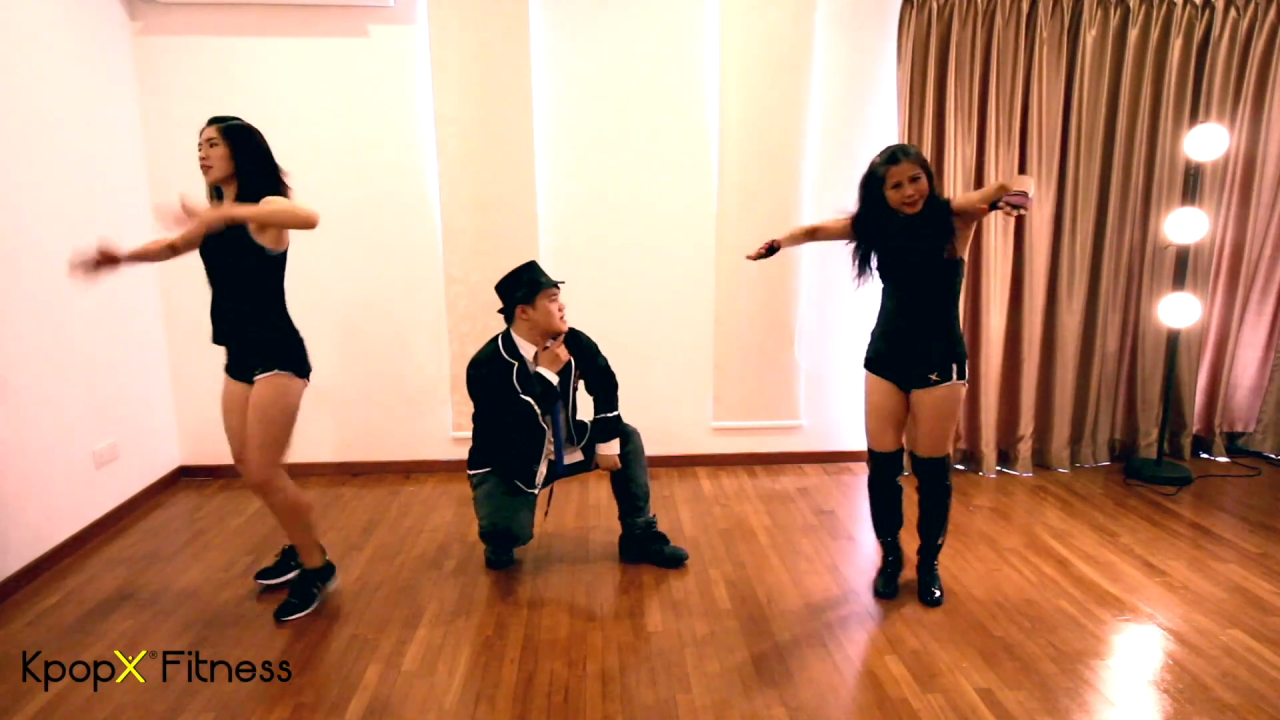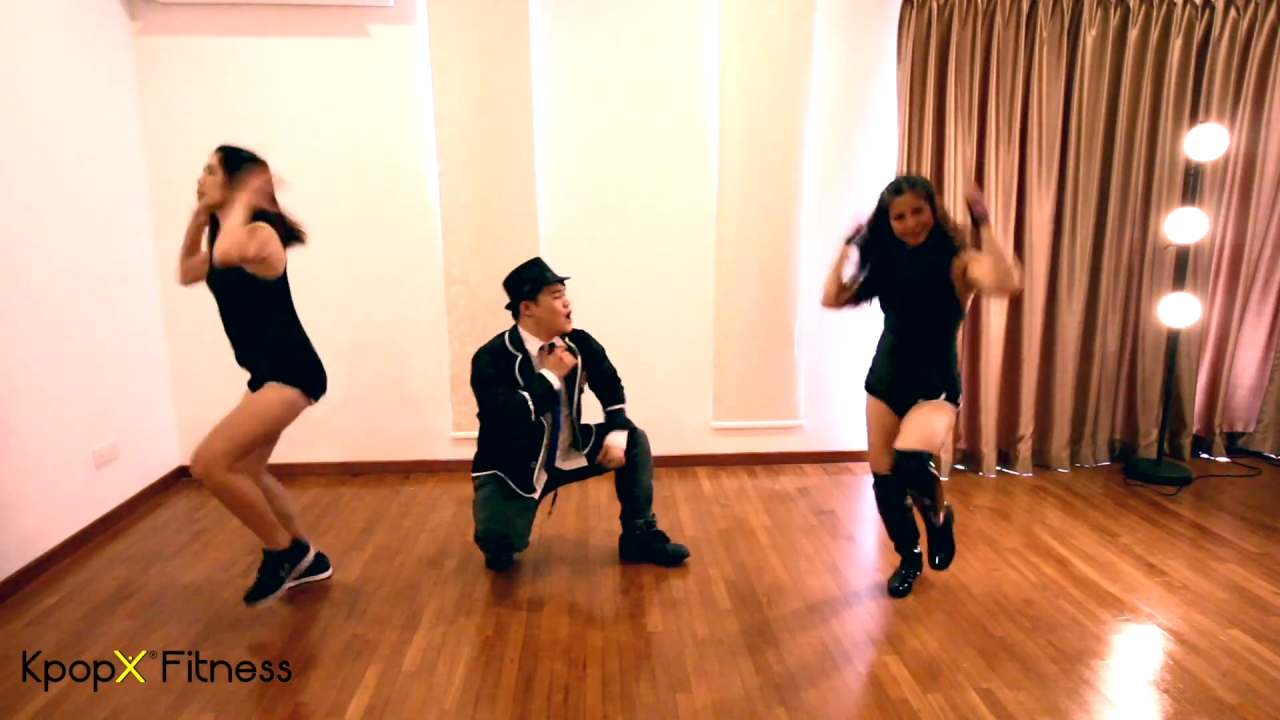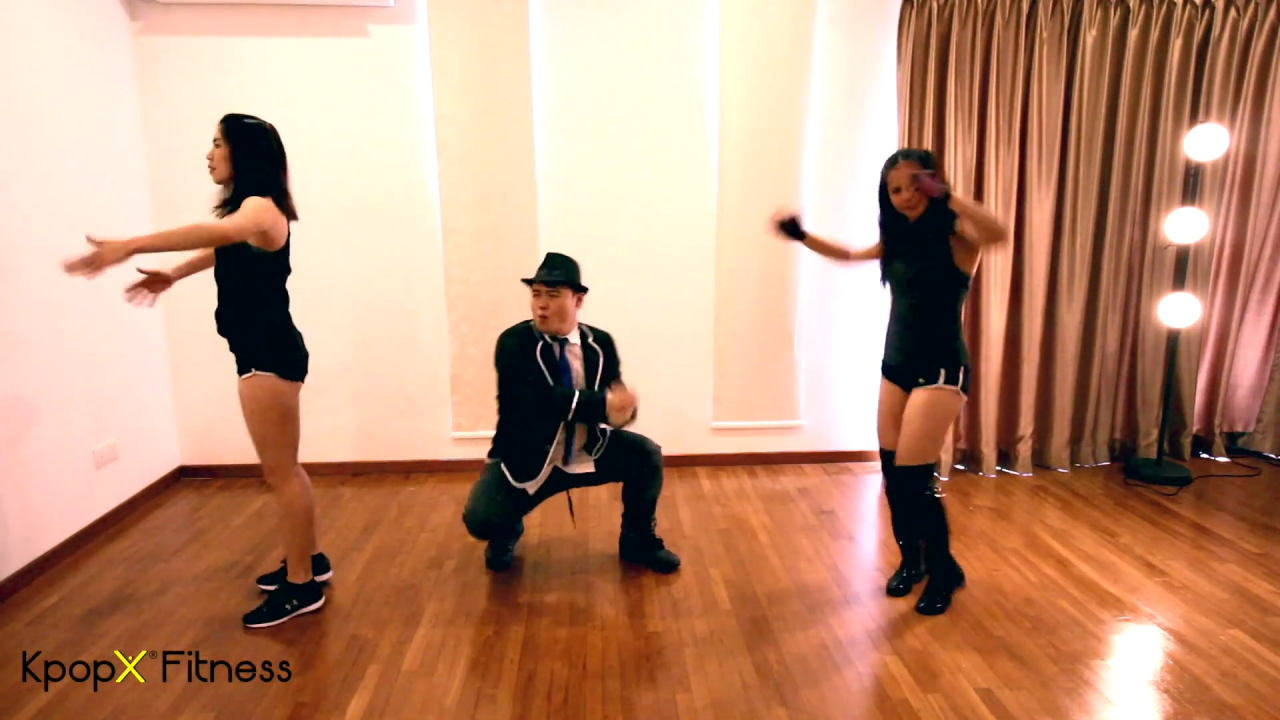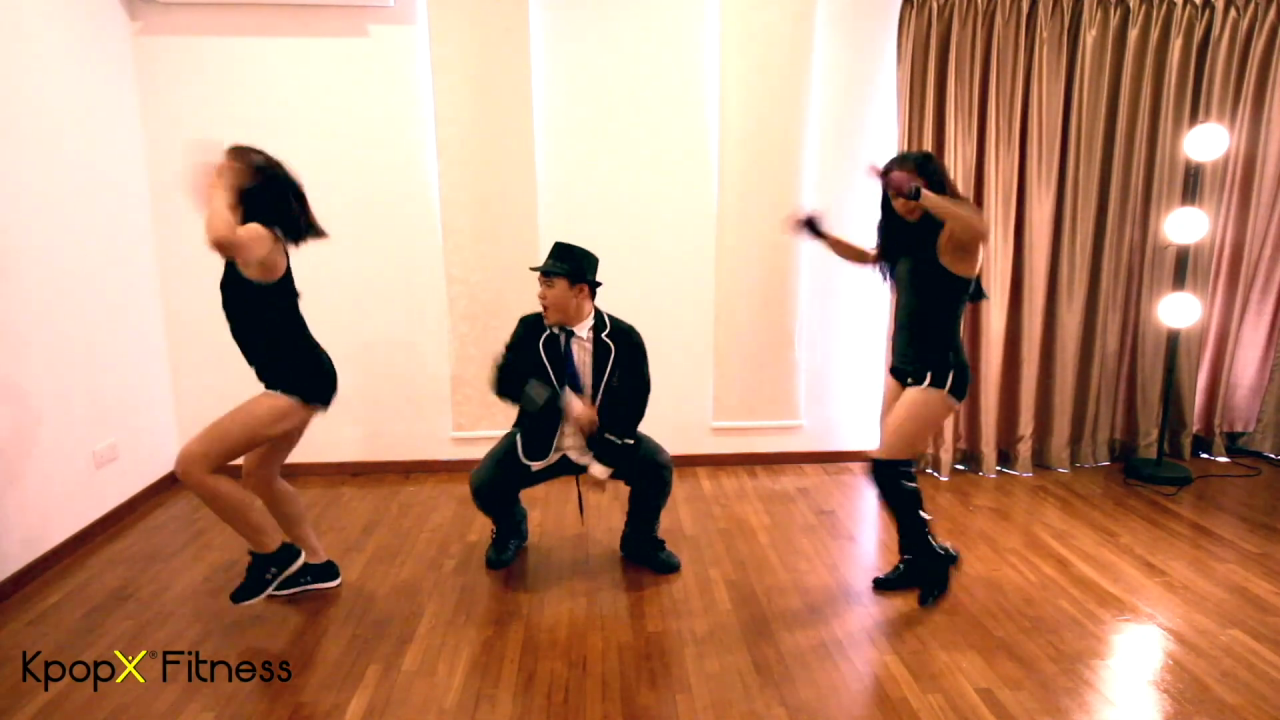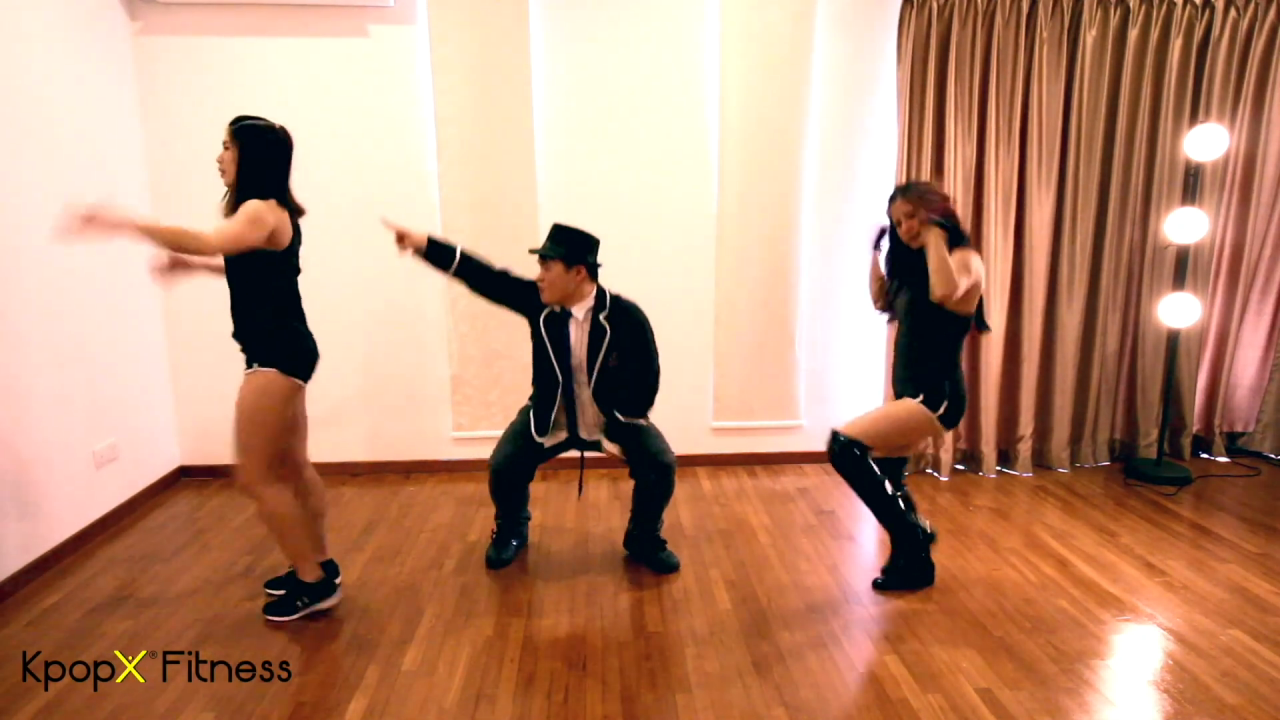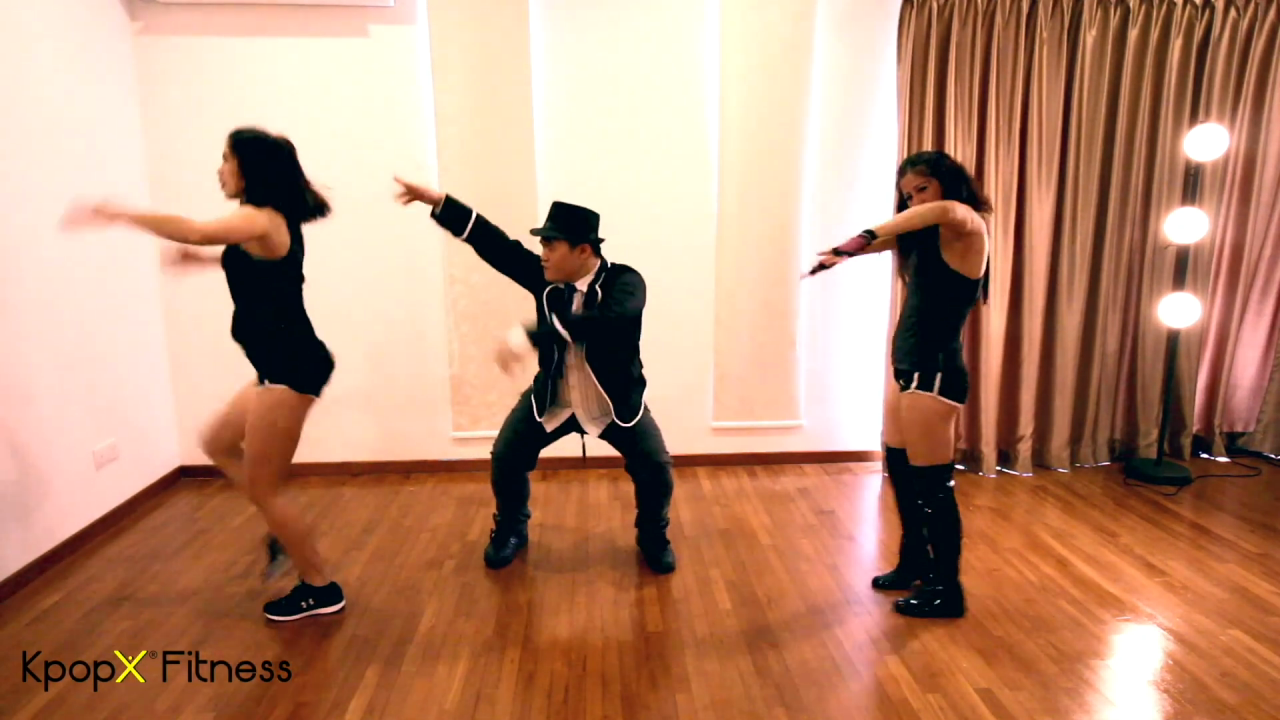
dt=0.2s
person 1, frame 1
left shoulder: (266, 209)
right shoulder: (210, 220)
left elbow: (310, 217)
right elbow: (162, 248)
left wrist: (235, 209)
right wrist: (117, 258)
left hip: (276, 357)
right hip: (239, 358)
left knee: (262, 474)
right knee: (253, 470)
left ankle: (316, 567)
right ankle: (299, 552)
person 1, frame 2
left shoulder: (257, 234)
right shoulder: (227, 248)
left elbow: (230, 253)
right elbow: (189, 274)
left wrist: (242, 202)
right wrist: (199, 215)
left hip: (291, 375)
right hip: (267, 373)
left knee: (208, 463)
right knee: (244, 472)
left ankle: (282, 548)
right ankle: (305, 557)
person 1, frame 3
left shoulder: (262, 209)
right shoulder: (246, 213)
left elbow: (216, 233)
right elbow: (218, 250)
left wrist: (128, 246)
right wrist: (171, 275)
left hip: (269, 356)
right hip: (261, 354)
left knee: (283, 473)
right knee: (281, 468)
left ankle: (303, 587)
right ankle: (310, 561)
person 1, frame 4
left shoulder: (255, 236)
right shoulder: (251, 236)
left elbow: (219, 234)
left wrist: (218, 190)
right wrist: (217, 191)
left hip: (297, 382)
right hip: (296, 377)
left knee: (192, 465)
right knee: (257, 477)
left ankle: (273, 550)
right ankle: (315, 563)
person 1, frame 5
left shoulder: (262, 210)
right shoulder: (264, 211)
left elbow: (212, 242)
left wrist: (122, 223)
right wrist: (192, 264)
left hip: (278, 355)
right hip: (280, 352)
left knee: (254, 476)
right knee: (291, 466)
left ankle: (312, 582)
right ankle: (316, 564)
person 1, frame 6
left shoulder: (260, 219)
right shoulder: (274, 222)
left elbow: (180, 226)
left wrist: (115, 212)
left hip: (291, 368)
right hip: (283, 361)
left knee: (258, 487)
right knee: (217, 444)
left ankle: (321, 588)
right ankle: (287, 534)
person 2, frame 1
left shoulder: (949, 217)
right shoulder: (874, 226)
left elbow: (1017, 186)
right elbow: (816, 229)
left wrist: (1011, 195)
right wrist: (780, 241)
left hip: (939, 361)
right hip: (884, 357)
left knee: (933, 468)
right knee: (881, 464)
left ankle: (928, 564)
right ankle: (890, 555)
person 2, frame 2
left shoulder: (957, 261)
right shoulder: (885, 264)
left elbow: (1009, 287)
right elbow: (831, 300)
left wrist: (983, 228)
right wrist: (849, 247)
left hip: (935, 390)
right hip: (883, 385)
left knee: (912, 464)
right knee: (885, 483)
left ankle: (938, 519)
right ankle: (910, 558)
person 2, frame 3
left shoulder: (957, 234)
right shoulder: (899, 237)
left elbow: (998, 231)
right elbow: (848, 254)
left wrist: (944, 200)
right wrist: (801, 235)
left hip: (941, 370)
right hip: (897, 366)
left knee: (914, 476)
right knee: (893, 472)
left ankle: (945, 571)
right ankle: (912, 558)
person 2, frame 4
left shoulder: (953, 235)
right shoulder: (905, 236)
left elbow: (979, 230)
right elbow: (866, 256)
left wrist: (920, 193)
right wrist: (822, 233)
left hip: (939, 372)
right hip: (904, 369)
left knee: (892, 470)
right knee: (886, 471)
left ankle: (934, 557)
right ankle: (914, 558)
person 2, frame 5
left shoulder: (963, 259)
right shoulder: (907, 268)
left elbow: (943, 295)
right elbow: (882, 303)
left wrist: (932, 230)
right wrist: (875, 253)
left hip: (933, 394)
right hip: (911, 387)
left knee: (843, 445)
right knee: (885, 474)
left ankle: (909, 535)
right ankle: (913, 566)
person 2, frame 6
left shoulder: (966, 226)
right shoulder: (928, 231)
left elbow: (945, 209)
right elbow: (897, 234)
left wrist: (864, 237)
right wrist: (841, 252)
left hip: (935, 372)
right hip: (908, 368)
left knee: (932, 481)
right knee: (899, 468)
left ankle: (946, 589)
right ankle: (911, 564)
person 3, frame 1
left shoulder: (573, 342)
right shoulder: (487, 365)
left elbow: (605, 385)
right elbow: (511, 429)
left wrist: (607, 442)
right wrist: (546, 374)
left hip: (564, 449)
right hip: (506, 465)
left knee: (626, 438)
right knee: (506, 533)
left ankle: (639, 536)
right ankle: (502, 538)
person 3, frame 2
left shoulder: (580, 342)
right shoulder: (492, 358)
left elbow: (609, 382)
right elbow: (506, 421)
left wrist: (616, 434)
right wrist: (550, 376)
left hip: (574, 452)
right hip: (511, 468)
left knee: (634, 440)
right knee: (495, 538)
left ankle: (639, 537)
right ankle: (504, 541)
person 3, frame 3
left shoulder: (600, 345)
right shoulder: (515, 343)
left elbow: (615, 401)
right elbow: (538, 403)
left wrist: (619, 413)
right wrist: (604, 402)
left hip: (588, 453)
right hip: (526, 458)
left knee: (647, 457)
right knee: (481, 517)
left ankle: (637, 541)
right ankle: (505, 535)
person 3, frame 4
left shoulder: (624, 340)
right shoulder: (531, 329)
left elbow: (633, 404)
right elbow: (508, 381)
left wrist: (603, 459)
right wrist: (562, 404)
left hip: (607, 439)
right hip: (541, 439)
left knee: (656, 466)
right knee: (487, 484)
left ankle: (639, 542)
right ankle: (509, 533)
person 3, frame 5
left shoulder: (626, 317)
right shoulder: (539, 301)
left elbow: (645, 380)
right elbow: (483, 277)
left wrist: (617, 436)
right wrist: (424, 244)
left hip: (616, 419)
right hip: (552, 417)
left knee: (659, 466)
right knee: (505, 467)
left ankle: (643, 541)
right ankle: (511, 533)
person 3, frame 6
left shoulder: (625, 282)
right shoulder: (545, 276)
left elbow: (598, 322)
right elbow: (496, 245)
left wrist: (528, 336)
right wrist: (439, 201)
left hip: (616, 401)
right hip: (552, 399)
left knee: (655, 467)
right knee: (507, 456)
left ankle: (653, 538)
right ankle: (512, 531)
